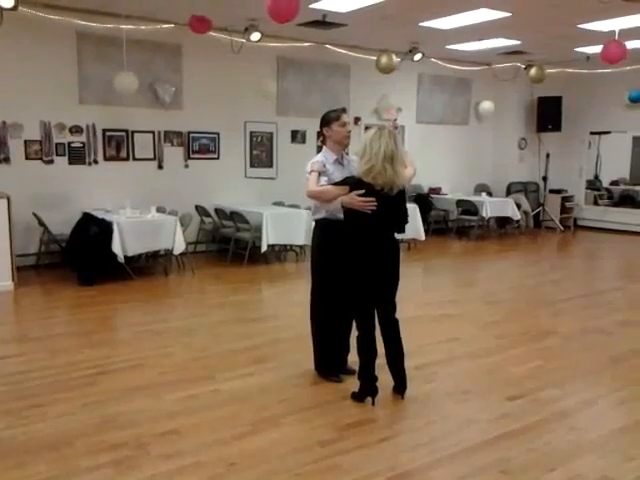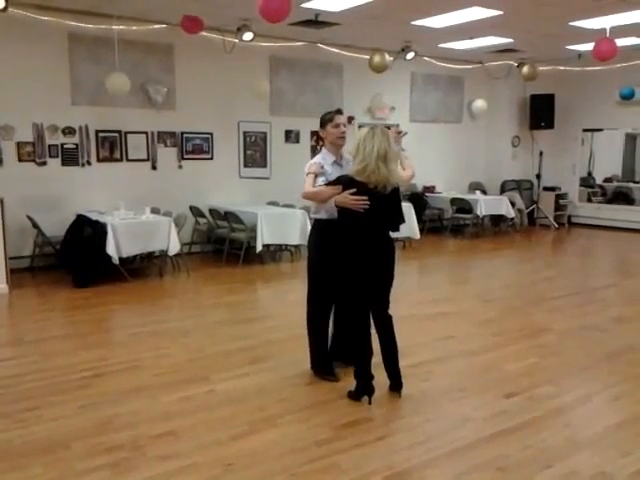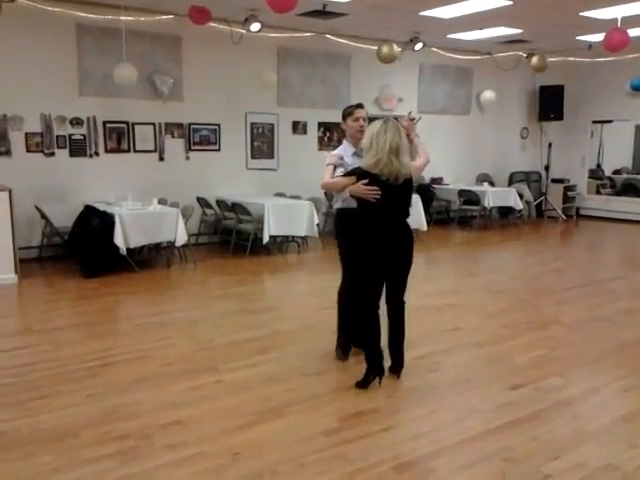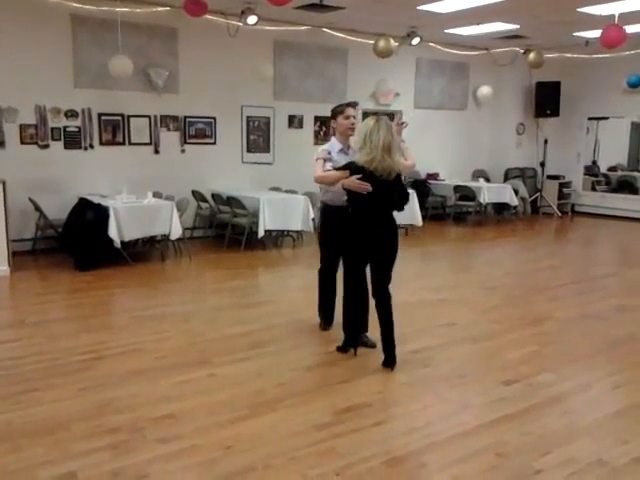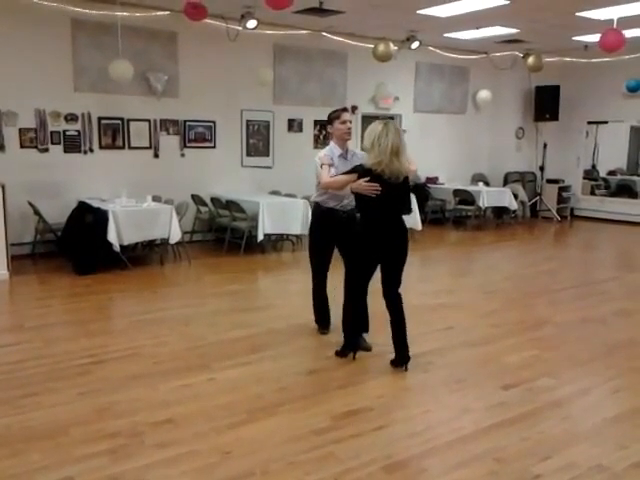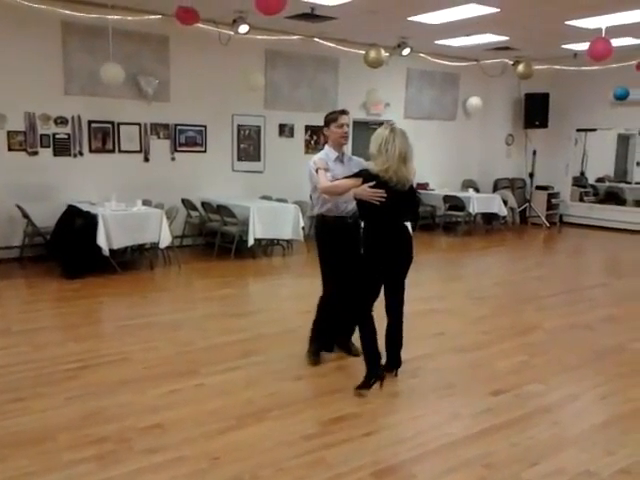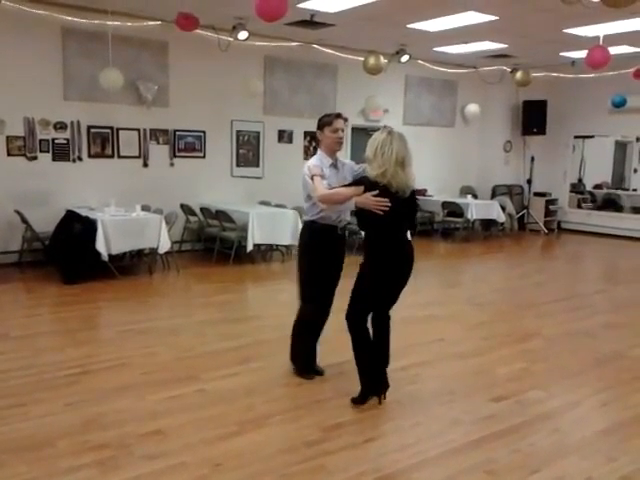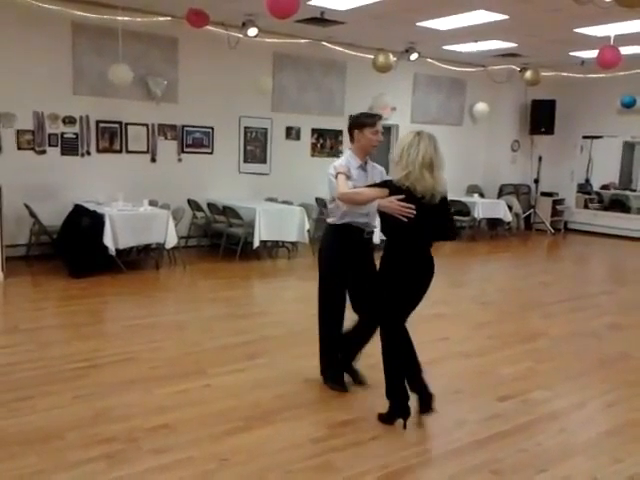
dt=0.5s
person 1, frame 1
left shoulder: (356, 184)
right shoulder: (398, 183)
left elbow: (313, 192)
right elbow: (411, 167)
left wrist: (315, 170)
right wrist: (394, 143)
left hip: (362, 260)
right hip: (388, 257)
left knee: (365, 321)
right knee: (388, 317)
left ankle: (367, 385)
right ankle: (400, 381)
person 1, frame 2
left shoulder: (349, 182)
right shoulder: (393, 182)
right elbow: (409, 171)
left wrist: (312, 172)
right wrist: (395, 146)
left hip: (357, 257)
right hip: (383, 254)
left knee: (360, 319)
right knee: (382, 314)
left ankle: (364, 384)
right ankle: (395, 379)
person 1, frame 3
left shoulder: (363, 173)
right shoulder: (407, 172)
left elbow: (327, 185)
right elbow: (425, 157)
left wrist: (332, 164)
right wrist: (412, 133)
left hip: (373, 245)
right hip: (401, 243)
left knee: (368, 304)
right knee: (396, 301)
left ankle: (374, 366)
right ankle: (397, 363)
person 1, frame 4
left shoulder: (356, 168)
right shoulder: (396, 168)
left elbow: (320, 178)
right elbow: (407, 179)
right wrist: (398, 139)
left hip: (360, 235)
right hip: (386, 235)
left knee: (353, 287)
right knee: (382, 291)
left ankle: (351, 340)
right ankle: (389, 353)
person 1, frame 5
left shoulder: (364, 171)
right shoulder: (402, 172)
left elbow: (327, 183)
left wrist: (325, 165)
left hip: (371, 238)
right hip: (397, 237)
left knee: (356, 289)
right knee: (392, 294)
left ankle: (350, 344)
right ankle: (402, 354)
person 1, frame 6
left shoulder: (369, 176)
right shoulder: (406, 179)
left elbow: (326, 188)
right elbow: (412, 213)
left wrist: (321, 168)
left hip: (377, 247)
right hip: (402, 246)
left knee: (363, 307)
right knee: (395, 302)
left ankle: (373, 368)
right ankle: (393, 360)
person 1, frame 7
left shoulder: (370, 183)
right shoulder: (406, 185)
left elbow: (324, 196)
left wrist: (316, 175)
left hip: (380, 260)
right hip: (403, 258)
left knee: (356, 317)
right knee: (381, 315)
left ankle: (369, 385)
right ankle: (378, 379)
person 1, frame 8
left shoulder: (396, 187)
right shoulder: (437, 192)
left elbow: (345, 195)
right elbow: (448, 232)
left wrist: (342, 173)
left hip: (396, 267)
right hip: (423, 268)
left knee: (390, 332)
right knee: (396, 326)
left ankle: (398, 405)
right ankle: (421, 391)
person 2, frame 1
left shoulder: (353, 163)
right shoulder: (319, 163)
right elbow: (320, 196)
right wrist: (344, 201)
right hip: (328, 234)
left knee: (347, 299)
right knee: (325, 299)
left ankle: (339, 359)
right ankle: (324, 363)
person 2, frame 2
left shoulder: (352, 163)
right shoulder: (318, 164)
right elbow: (313, 194)
right wrist: (337, 200)
right hip: (326, 233)
right knee: (321, 299)
left ankle: (341, 350)
right ankle: (321, 362)
person 2, frame 3
right shoulder: (338, 156)
right elbow: (327, 185)
right wrist: (351, 190)
right hip: (348, 220)
right knee: (352, 278)
right ankle: (344, 340)
person 2, frame 4
left shoulder: (359, 152)
right shoulder: (326, 151)
right elbow: (319, 177)
right wrist: (344, 183)
right hip: (332, 215)
right knee: (328, 269)
left ankle: (357, 329)
right ankle: (326, 316)
person 2, frame 5
left shoulder: (358, 156)
right shoulder: (324, 156)
right elbow: (327, 183)
right wrist: (353, 187)
left hip: (348, 217)
right hip: (324, 217)
right knee: (319, 272)
left ankle: (356, 331)
right ankle: (323, 321)
person 2, frame 6
left shoulder: (356, 162)
right shoulder: (319, 161)
right elbow: (328, 191)
right wrist: (356, 193)
left hip: (351, 225)
right hip: (329, 227)
left knee: (353, 285)
right knee: (334, 288)
left ankle: (343, 337)
right ankle: (318, 343)
person 2, frame 7
left shoulder: (348, 167)
right shoulder: (312, 167)
right elbow: (325, 200)
right wrist: (358, 201)
left hip: (337, 236)
right hip: (316, 236)
left knee: (324, 299)
right knee: (314, 299)
left ankle: (305, 355)
right ankle: (301, 359)
person 2, frame 8
left shoulder: (377, 171)
right shoulder: (340, 167)
left elbow: (397, 191)
right elbow: (346, 201)
right wrist: (382, 204)
left hip: (363, 242)
right hip: (339, 241)
left knee: (372, 311)
right knee: (332, 307)
left ankle: (344, 357)
right ankle: (331, 371)
